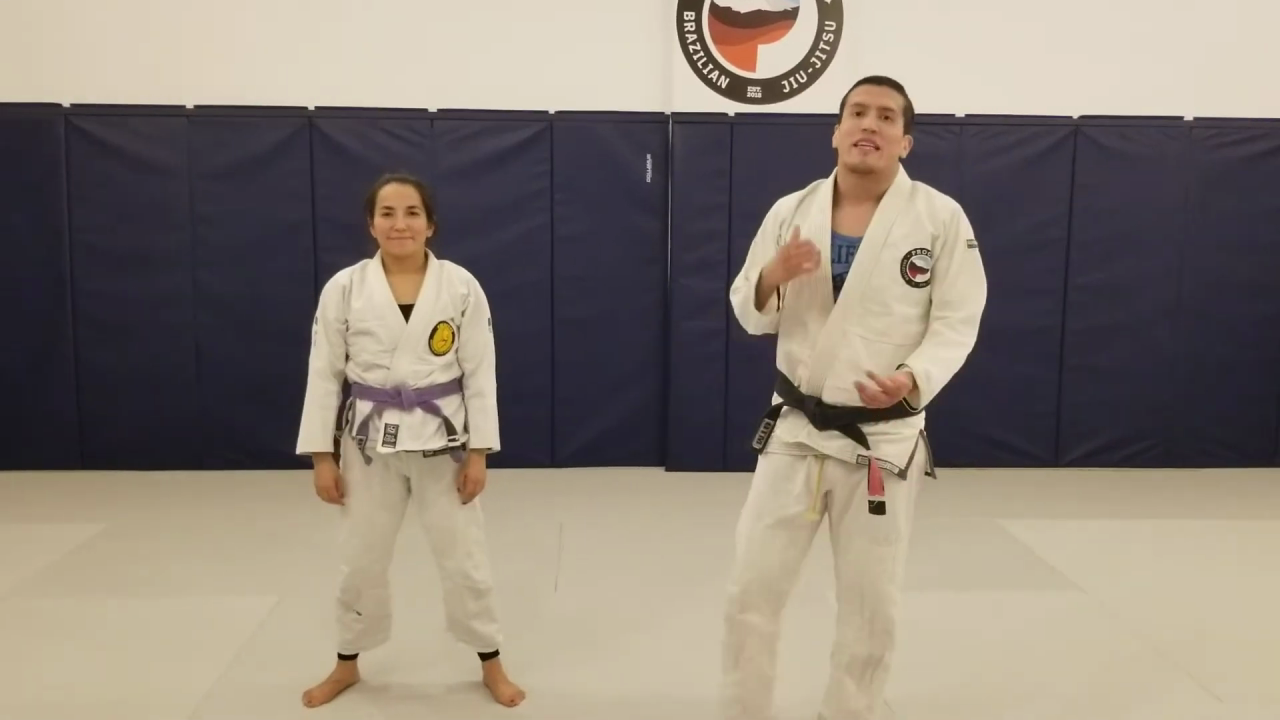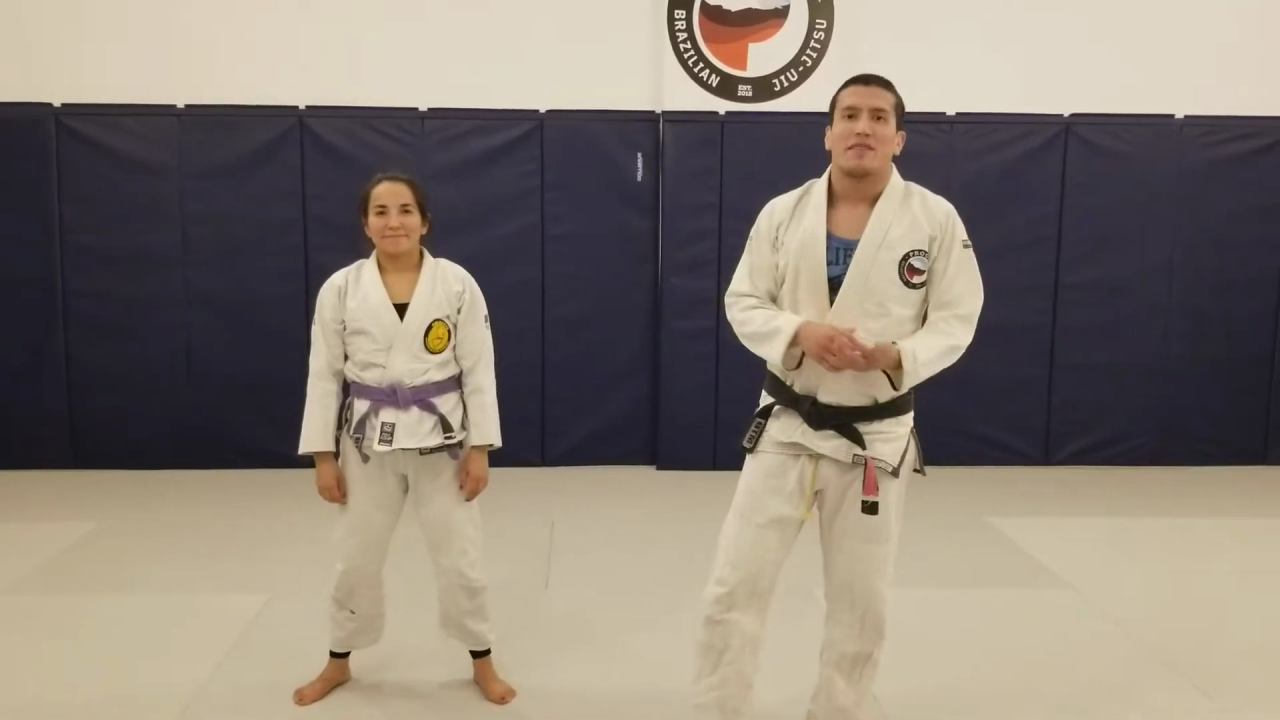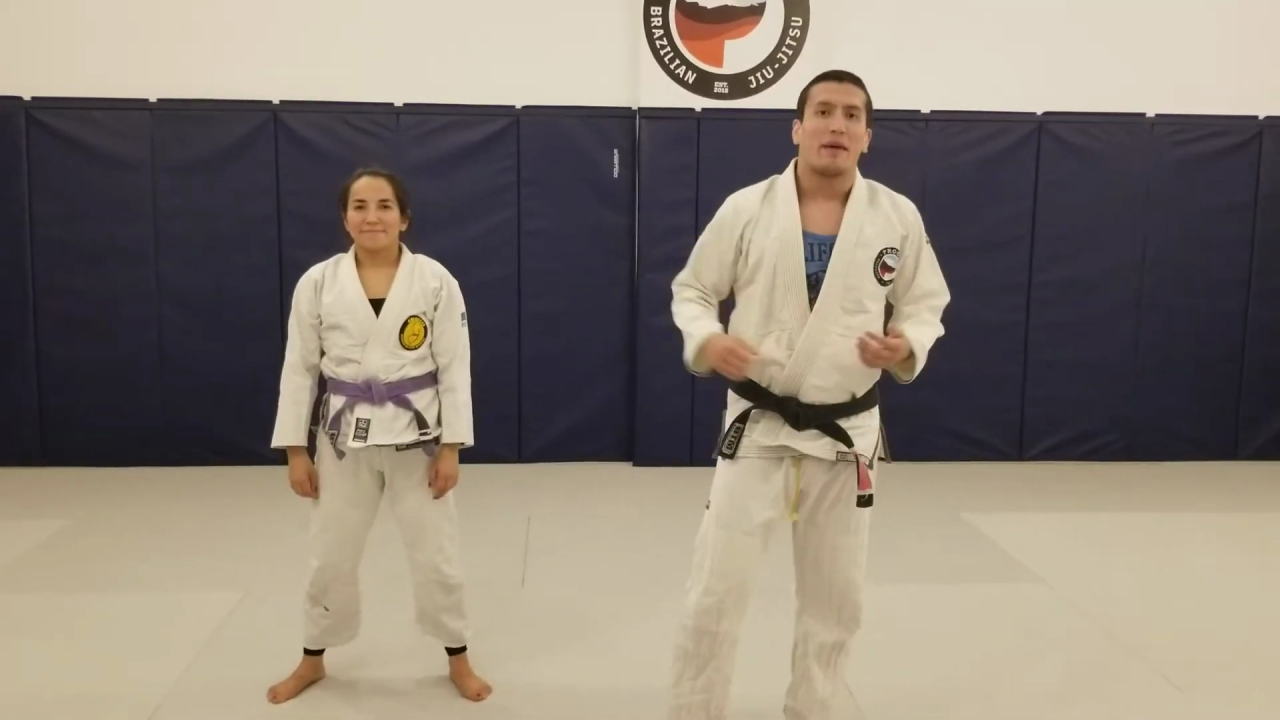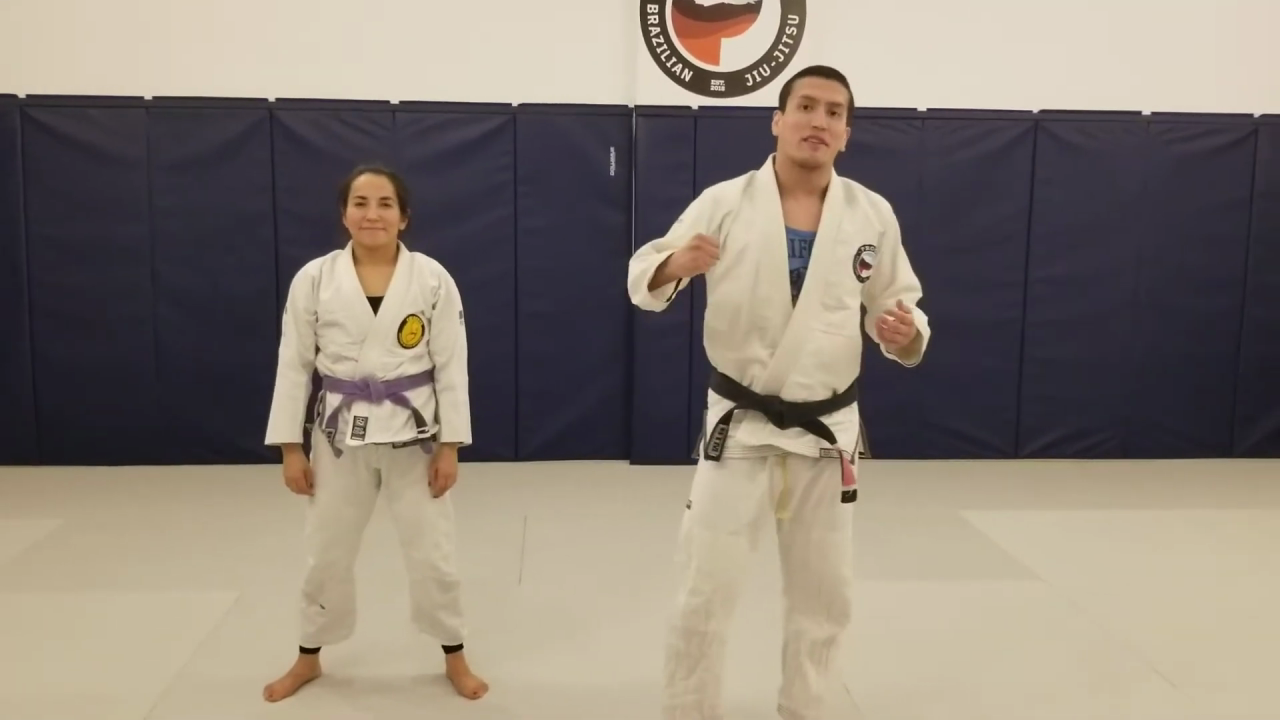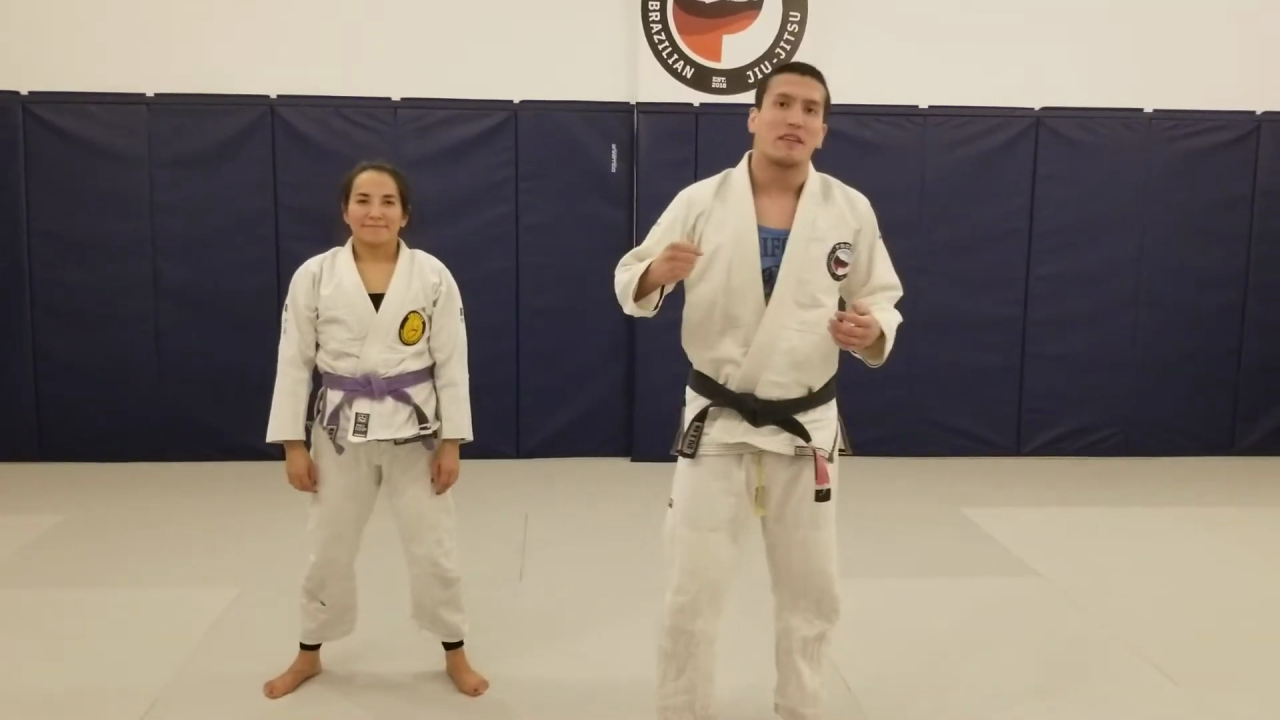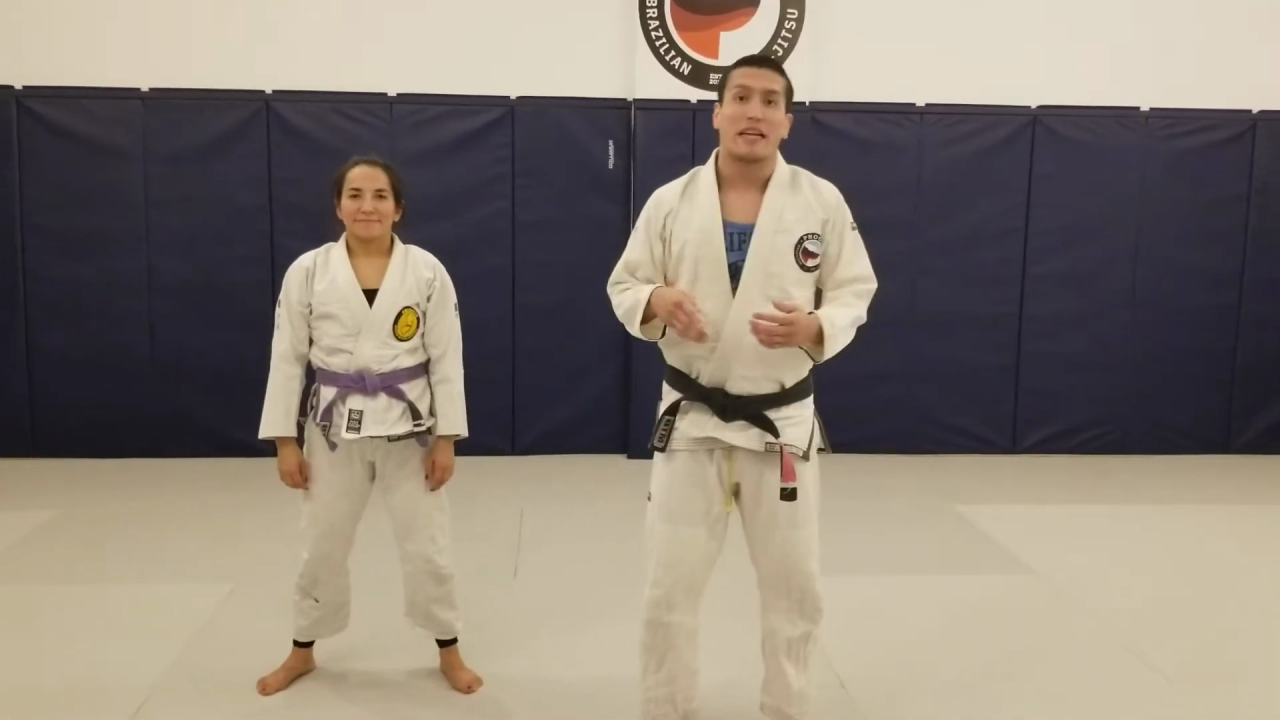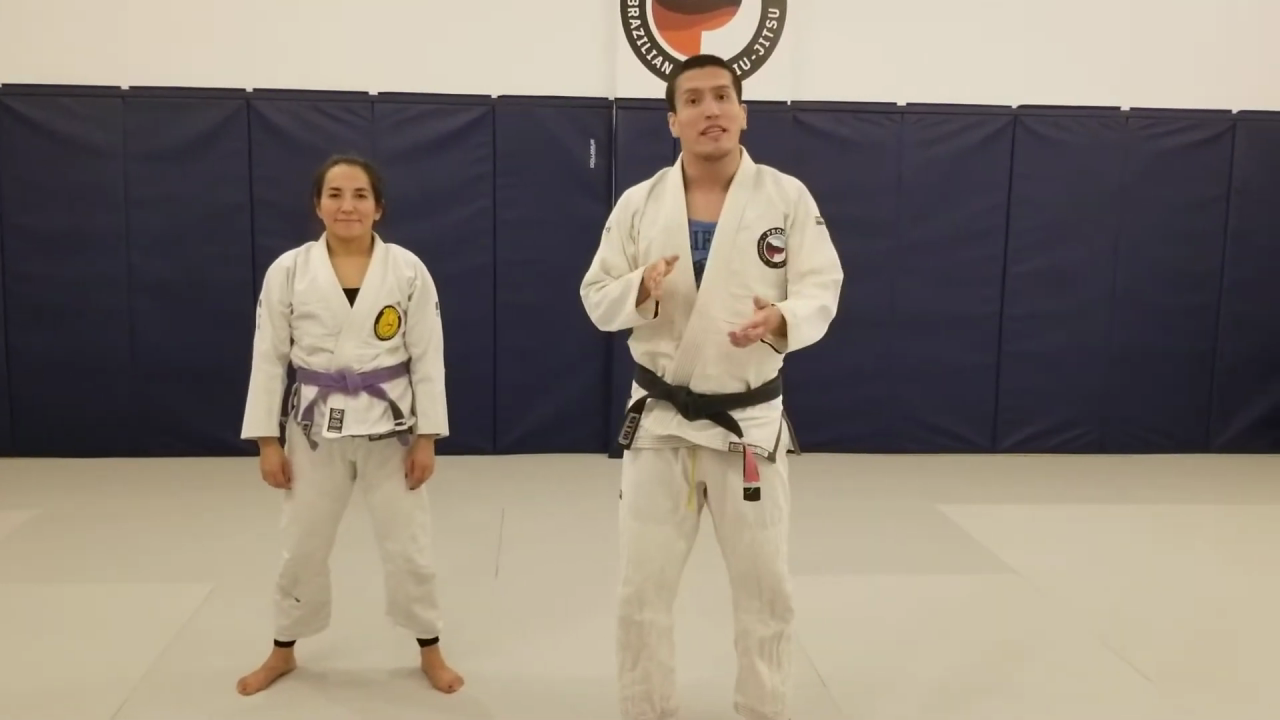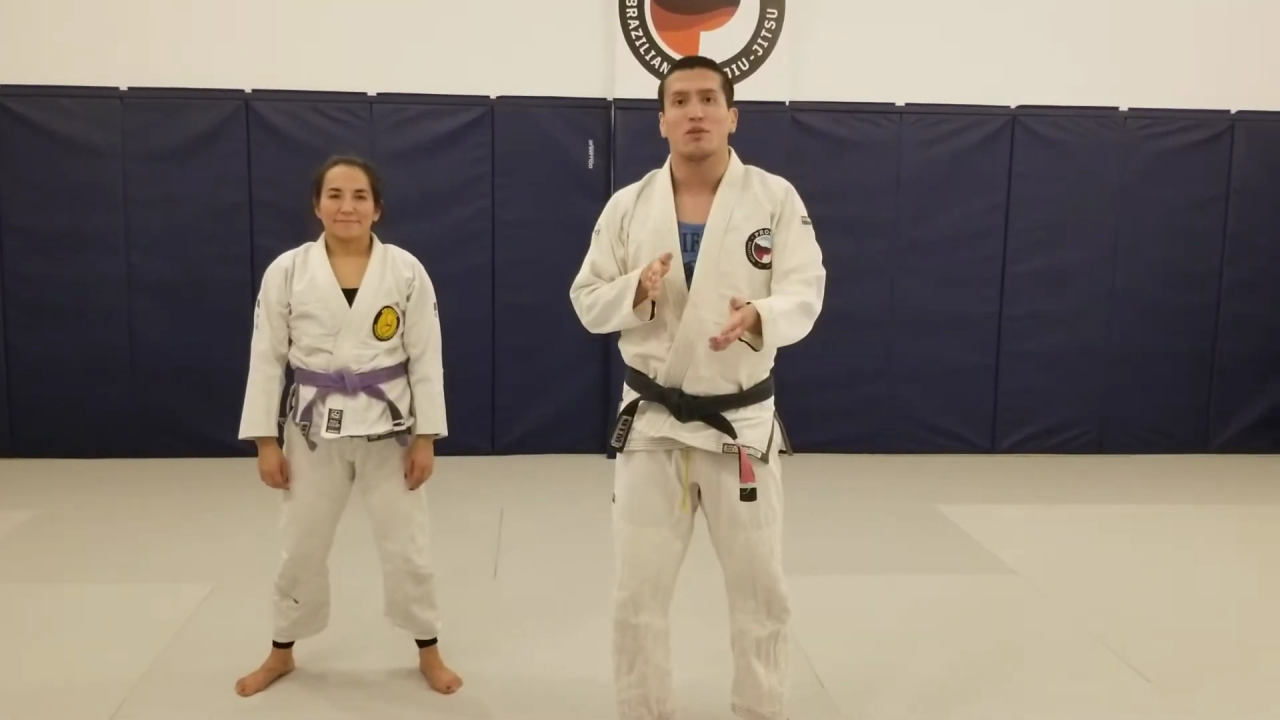
dt=0.3s
person 1, frame 1
left shoulder: (941, 217)
right shoulder: (791, 211)
left elbow: (956, 323)
right elbow: (744, 303)
left wrist: (912, 381)
right wrist: (772, 279)
left hip: (884, 437)
right hip: (795, 430)
left knee: (870, 606)
right knee: (751, 591)
person 1, frame 2
left shoulder: (935, 218)
right shoulder: (783, 213)
left elbow: (956, 318)
right elbow: (743, 303)
left wrist: (895, 357)
right wrist: (800, 335)
left hip: (876, 438)
right hip: (785, 427)
left knee: (859, 605)
right knee: (734, 589)
person 1, frame 3
left shoulder: (897, 215)
right shoulder: (745, 208)
left elbow: (924, 306)
right elbow: (691, 291)
left wrist: (907, 349)
right wrist: (705, 342)
left hip: (847, 433)
right hip: (760, 428)
left knee: (834, 598)
right knee: (715, 593)
person 1, frame 4
left shoulder: (872, 213)
right shoulder: (723, 202)
left elbow: (896, 300)
right elbow: (645, 273)
left wrist: (909, 333)
right wrist: (672, 266)
left hip: (827, 430)
right hip: (740, 425)
left knee: (823, 593)
right knee: (705, 592)
person 1, frame 5
left shoulder: (850, 209)
right shoulder: (699, 202)
left elbow: (878, 297)
right elbow: (629, 278)
left wrist: (873, 333)
right wrist: (654, 275)
left hip: (806, 427)
right hip: (716, 423)
left knee: (811, 590)
right knee: (692, 593)
person 1, frame 6
left shoulder: (821, 200)
right shoulder: (671, 201)
left elbow: (854, 294)
right elbow: (622, 289)
left wrist: (814, 328)
right wrist: (656, 305)
left hip: (782, 423)
right hip: (692, 421)
left knee: (794, 586)
right knee: (670, 587)
person 1, frame 7
left shoulder: (787, 196)
right shoulder: (638, 203)
left elbow: (822, 291)
right elbow: (596, 297)
left wrist: (780, 320)
right wrist: (641, 288)
left hip: (749, 422)
right hip: (660, 421)
left knee: (764, 587)
right knee: (643, 587)
person 1, frame 8
left shoulder: (776, 198)
right shoulder: (628, 205)
left elbow: (804, 295)
right elbow: (589, 302)
left wrist: (756, 318)
right wrist: (638, 289)
left hip: (742, 422)
right hip: (652, 421)
left knee: (760, 586)
right knee: (639, 590)
person 2, frame 1
left shoulder: (461, 286)
right shoulder: (343, 288)
left elbow: (480, 372)
right elbow: (324, 374)
left wrist: (478, 452)
right wrist: (322, 457)
left hip: (442, 440)
right hip: (371, 441)
left knee: (464, 557)
right knee: (360, 559)
left ankle: (490, 663)
right ankle: (347, 664)
person 2, frame 2
left shoulder: (457, 284)
right shoulder: (340, 289)
left elbow: (479, 370)
right elbow: (323, 375)
left wrist: (479, 449)
right wrist: (323, 456)
left hip: (441, 438)
right hip: (368, 440)
left knee: (459, 557)
right knee: (355, 558)
left ankle: (482, 661)
right ankle: (338, 661)
person 2, frame 3
left shoulder: (435, 280)
right shoulder: (317, 282)
left elbow: (454, 367)
right elbow: (299, 368)
left wrist: (451, 447)
right wrist: (295, 450)
left hip: (416, 434)
right hip: (345, 436)
left knee: (436, 552)
right knee: (331, 554)
left ankle: (458, 659)
right ankle: (313, 659)
person 2, frame 4
left shoulder: (433, 278)
right shoulder: (313, 279)
left elbow: (452, 366)
right elbow: (294, 365)
left wrist: (450, 445)
right wrist: (290, 447)
left hip: (414, 433)
right hip: (341, 434)
left knee: (432, 551)
right knee: (326, 551)
left ankle: (455, 657)
right ankle: (308, 657)
person 2, frame 5
left shoulder: (432, 275)
right shoulder: (313, 275)
left elbow: (451, 363)
right elbow: (294, 362)
left wrist: (452, 442)
right wrist: (294, 444)
left hip: (414, 429)
right hip: (342, 431)
left knee: (434, 547)
right knee: (328, 548)
left ankle: (455, 653)
right ankle: (309, 654)
person 2, frame 6
left shoulder: (426, 270)
right shoulder: (307, 271)
left elbow: (447, 359)
right elbow: (287, 358)
left wrist: (446, 439)
right wrist: (285, 440)
left hip: (408, 426)
right hip: (335, 427)
left knee: (427, 545)
right knee: (321, 545)
left ankle: (449, 651)
right ankle: (302, 651)
person 2, frame 7
left shoulder: (407, 269)
right shoulder: (288, 270)
left elbow: (428, 357)
right elbow: (269, 358)
left wrist: (427, 437)
right wrist: (267, 441)
left hip: (390, 425)
right hip: (317, 426)
left knee: (408, 544)
right knee: (302, 545)
left ankle: (430, 650)
right ankle: (283, 651)
person 2, frame 8
left shoulder: (406, 270)
right shoulder: (286, 271)
left elbow: (426, 358)
right elbow: (266, 358)
left wrist: (426, 437)
right wrist: (265, 441)
left hip: (388, 425)
right hip: (315, 427)
left knee: (407, 544)
right knee: (301, 546)
left ankle: (428, 651)
right ankle: (282, 652)
